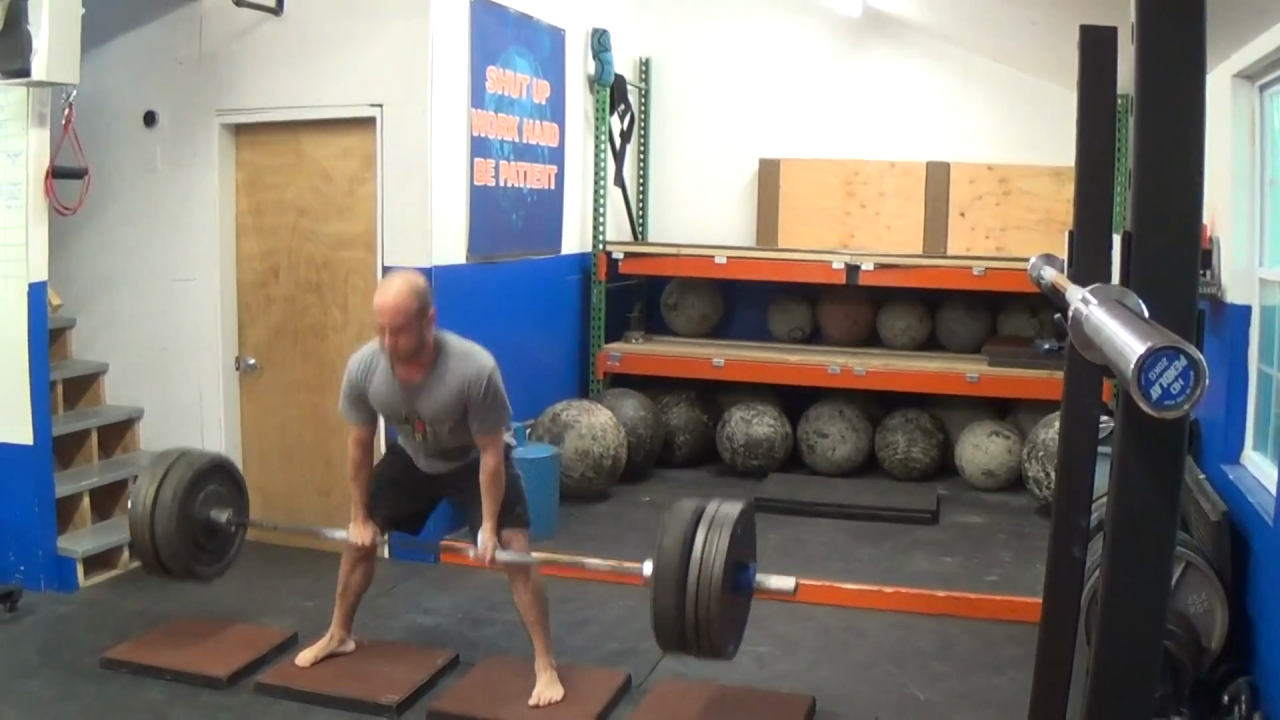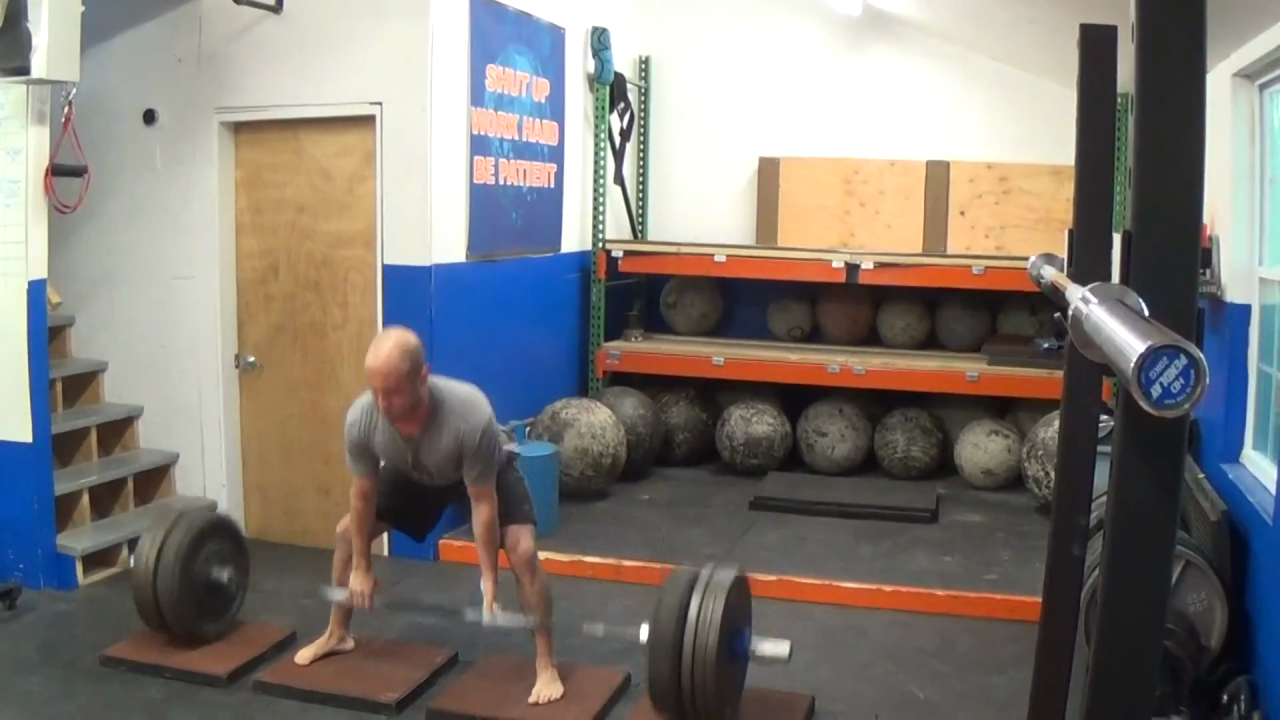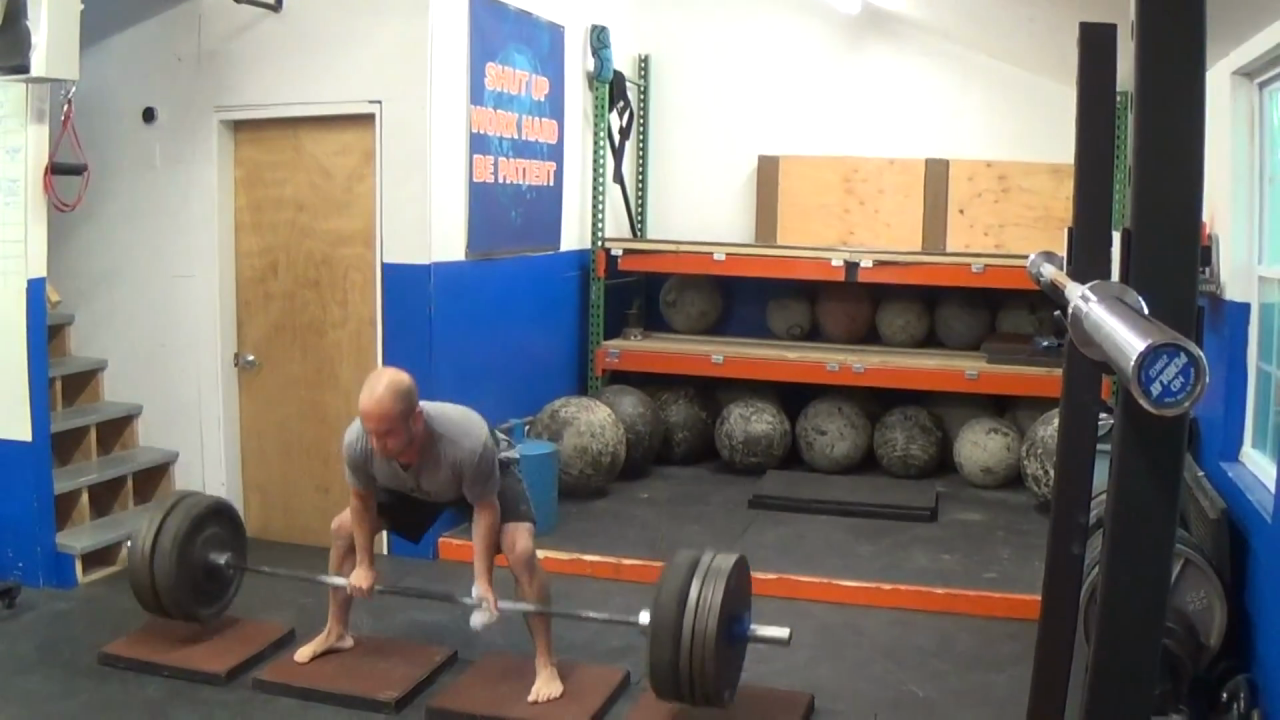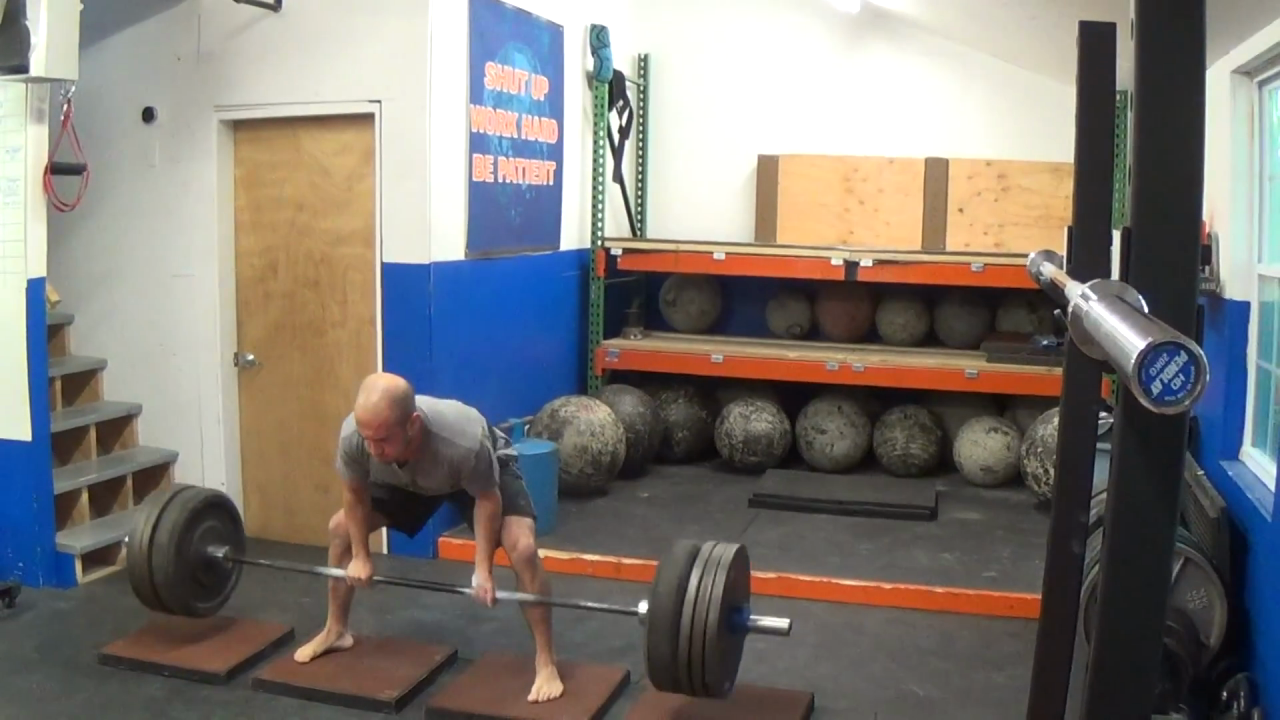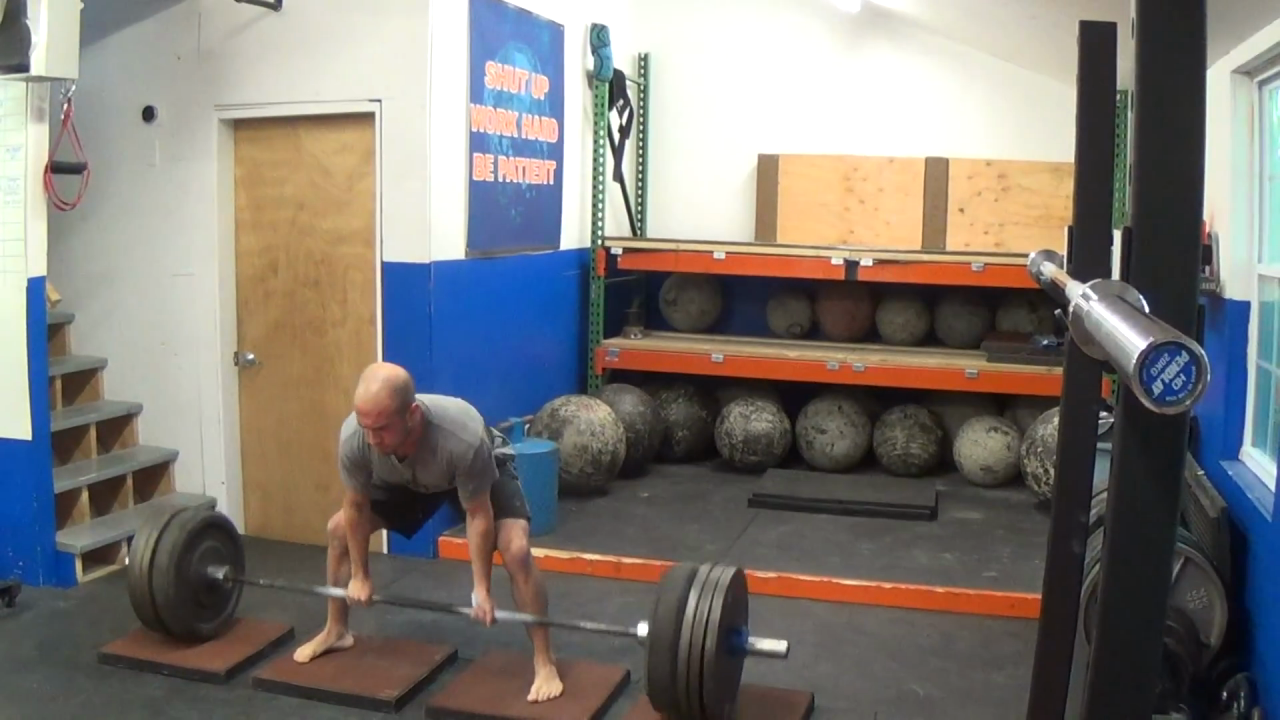
dt=0.1s
person 1, frame 1
left shoulder: (474, 370)
right shoulder: (361, 369)
left elbow: (490, 451)
right elbow: (360, 446)
left wrist: (490, 528)
right wrist: (361, 518)
left hip: (473, 461)
right hip: (411, 458)
left knee: (514, 558)
right knee: (360, 541)
left ankle: (545, 666)
right ankle: (339, 635)
person 1, frame 2
left shoulder: (472, 418)
right shoulder: (361, 419)
left elbow: (482, 501)
right elbow: (363, 495)
left wrist: (488, 582)
right wrist: (361, 571)
left hip: (482, 477)
right hip: (413, 475)
left knee: (522, 552)
right knee: (347, 532)
left ankle: (545, 664)
right ankle: (337, 635)
person 1, frame 3
left shoulder: (468, 442)
right shoulder: (358, 442)
left elbow: (485, 509)
right elbow: (362, 499)
left wrist: (484, 581)
right wrist: (363, 566)
left hip: (488, 473)
left knee: (521, 551)
right knee: (343, 529)
left ankle: (545, 664)
right ankle: (335, 632)
person 1, frame 4
left shoulder: (465, 440)
right shoulder: (352, 437)
left elbow: (487, 499)
right elbow: (355, 494)
left wrist: (483, 568)
right wrist: (361, 557)
left hip: (485, 471)
left knee: (522, 549)
right knee: (340, 527)
left ankle: (545, 663)
right ankle: (335, 631)
person 1, frame 5
left shoulder: (464, 435)
right shoulder: (353, 438)
left elbow: (478, 512)
right elbow: (356, 506)
left wrist: (481, 588)
right wrist: (359, 577)
left hip: (482, 468)
left knee: (516, 551)
right knee: (339, 530)
left ankle: (544, 663)
right ankle: (335, 632)
